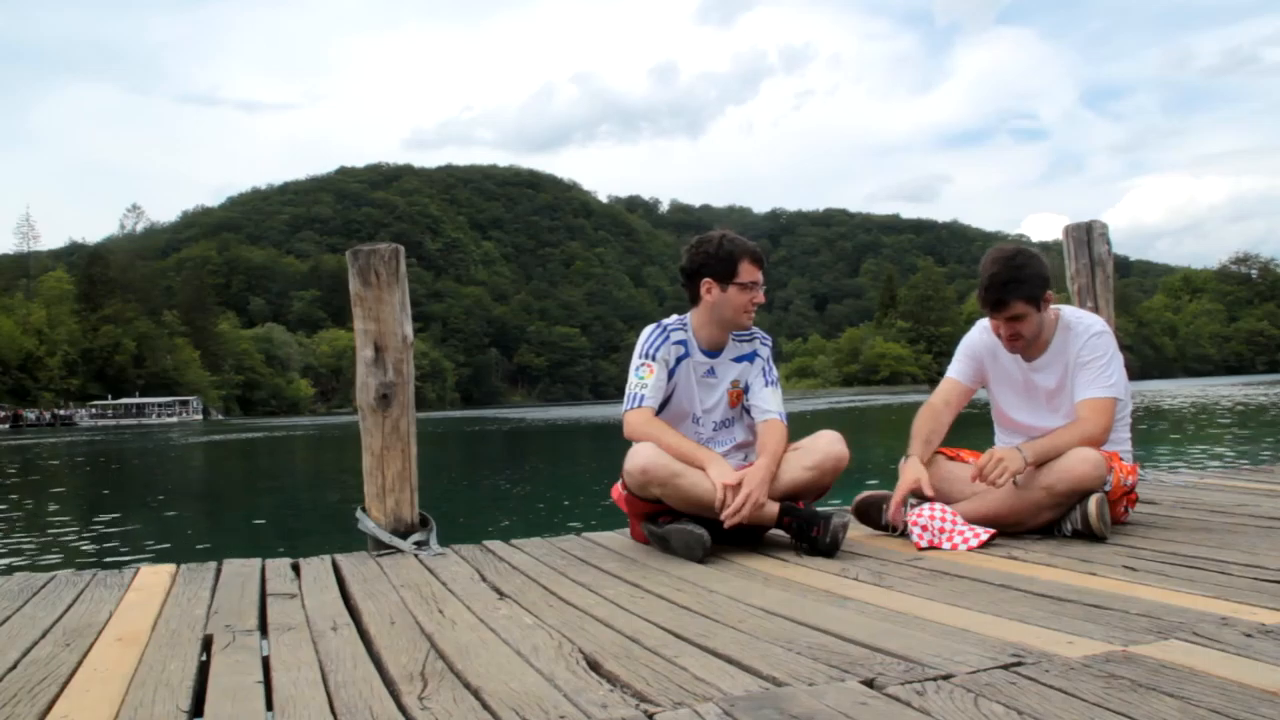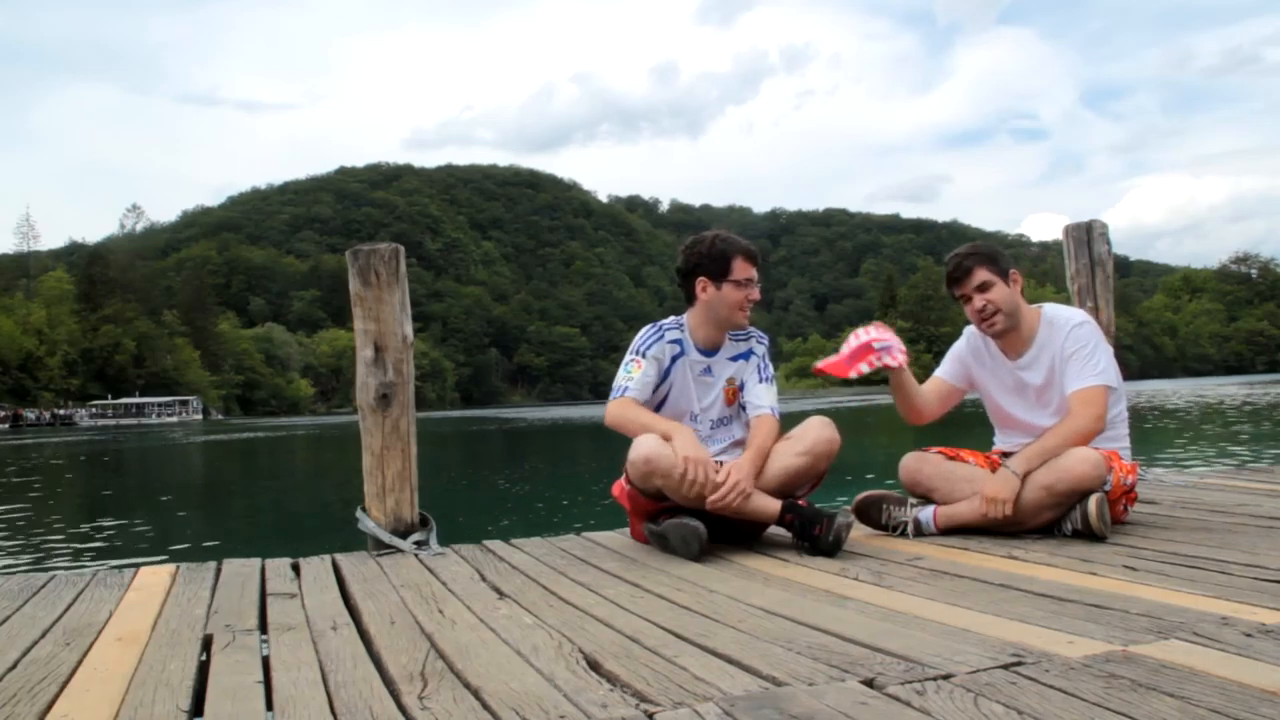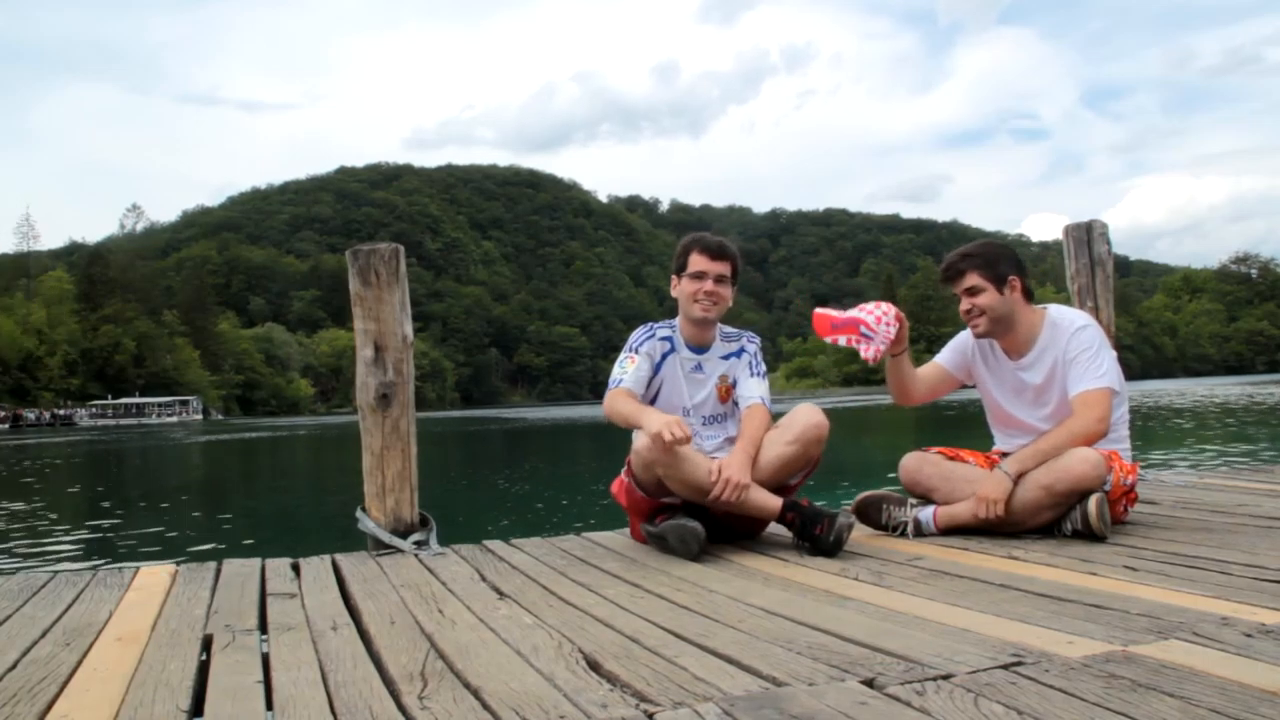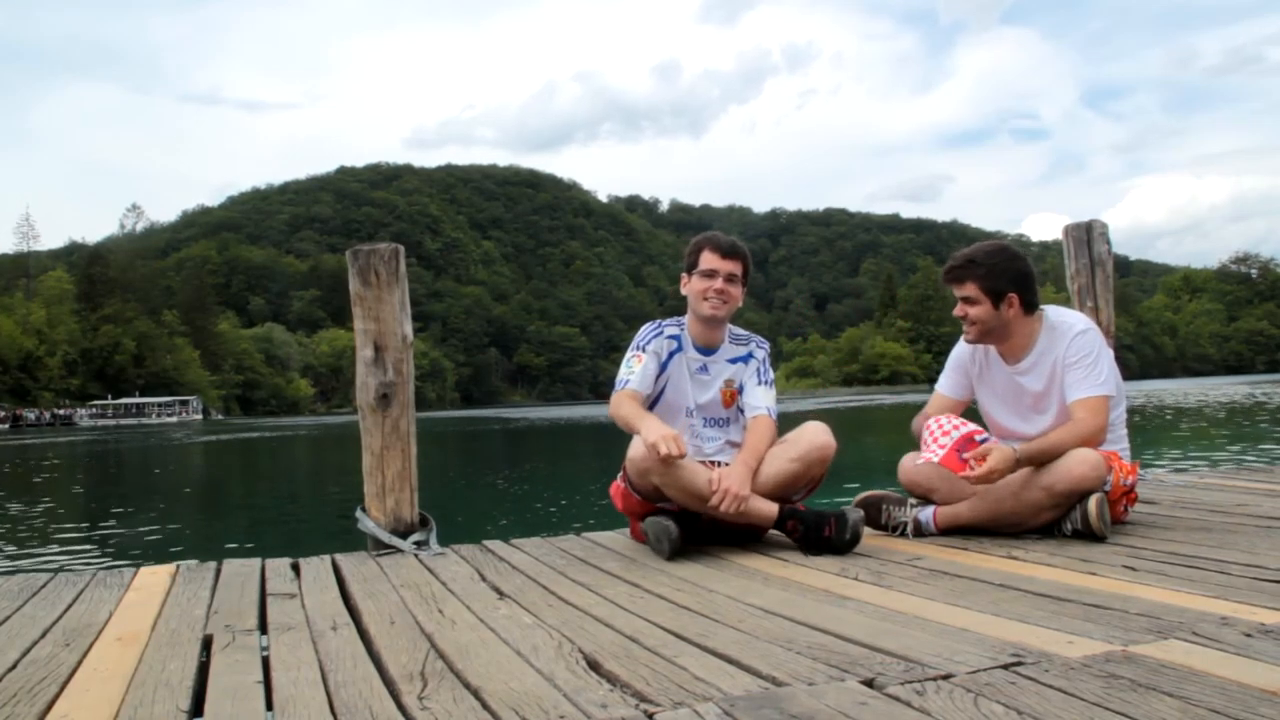
dt=0.7s
person 1, frame 1
left shoulder: (756, 346)
right shoulder: (660, 338)
left elbow: (771, 420)
right elbow: (636, 423)
left wrist: (761, 471)
right wrist: (712, 462)
left hip: (739, 481)
right hip: (673, 484)
left knee: (831, 448)
right knee: (643, 462)
left ankle: (692, 519)
right ankle: (793, 518)
person 1, frame 2
left shoulder: (752, 345)
right shoulder: (657, 340)
left elbow: (765, 417)
right elbow: (617, 411)
left wrist: (747, 464)
right wrist: (678, 431)
left hip: (734, 479)
right hip: (675, 481)
left knee: (822, 433)
right knee: (647, 453)
left ankle: (689, 521)
right ankle: (794, 515)
person 1, frame 3
left shoulder: (745, 346)
right shoulder: (649, 340)
left elbow: (757, 409)
right elbow: (614, 402)
left wrist: (741, 456)
right wrist: (650, 416)
left hip: (728, 476)
right hip: (664, 489)
left knee: (810, 419)
right knee: (652, 444)
left ankle: (685, 520)
right ankle: (796, 515)
person 1, frame 4
left shoulder: (753, 350)
right shoulder: (657, 337)
left elbow: (762, 419)
right elbow: (621, 402)
left wrist: (742, 468)
right wrist: (649, 423)
left hip: (731, 481)
right hip: (666, 489)
left knee: (818, 439)
right knee: (645, 452)
left ankle: (686, 521)
right ankle: (794, 521)
person 2, frame 1
left shoulder: (1090, 334)
right shoulder: (982, 337)
left elbow: (1094, 429)
right elbow: (940, 407)
left wrist: (1023, 453)
right wrist: (916, 460)
left hip: (1095, 467)
right hip: (1012, 468)
left knee: (1083, 466)
right knee: (911, 468)
right ankle: (1063, 512)
person 2, frame 2
left shoulder: (1073, 328)
right shoulder: (972, 345)
left elbow: (1089, 420)
right elbow: (920, 411)
left wrist: (1014, 469)
right wrist: (896, 368)
left hip: (1095, 466)
right hip: (1014, 466)
left knee: (1081, 466)
right knee: (915, 466)
left ankle: (926, 518)
right ankle: (1063, 513)
person 2, frame 3
left shoulder: (1076, 331)
right shoulder: (973, 342)
left elbow: (1093, 423)
right elbow: (910, 394)
left wrist: (1008, 470)
right wrist: (896, 349)
left hip: (1093, 467)
right hip: (1015, 468)
left knee: (1082, 466)
right knee: (915, 467)
left ankle: (927, 519)
right ankle: (1061, 511)
person 2, frame 4
left shoulder: (1075, 334)
right shoulder: (971, 347)
left elbow: (1091, 430)
right elbow: (928, 417)
left wrist: (1016, 455)
right wrist: (931, 428)
left hip: (1095, 468)
right hip: (1013, 469)
left knee: (1083, 467)
right knee: (913, 466)
left ankle: (927, 518)
right ankle: (1059, 512)
